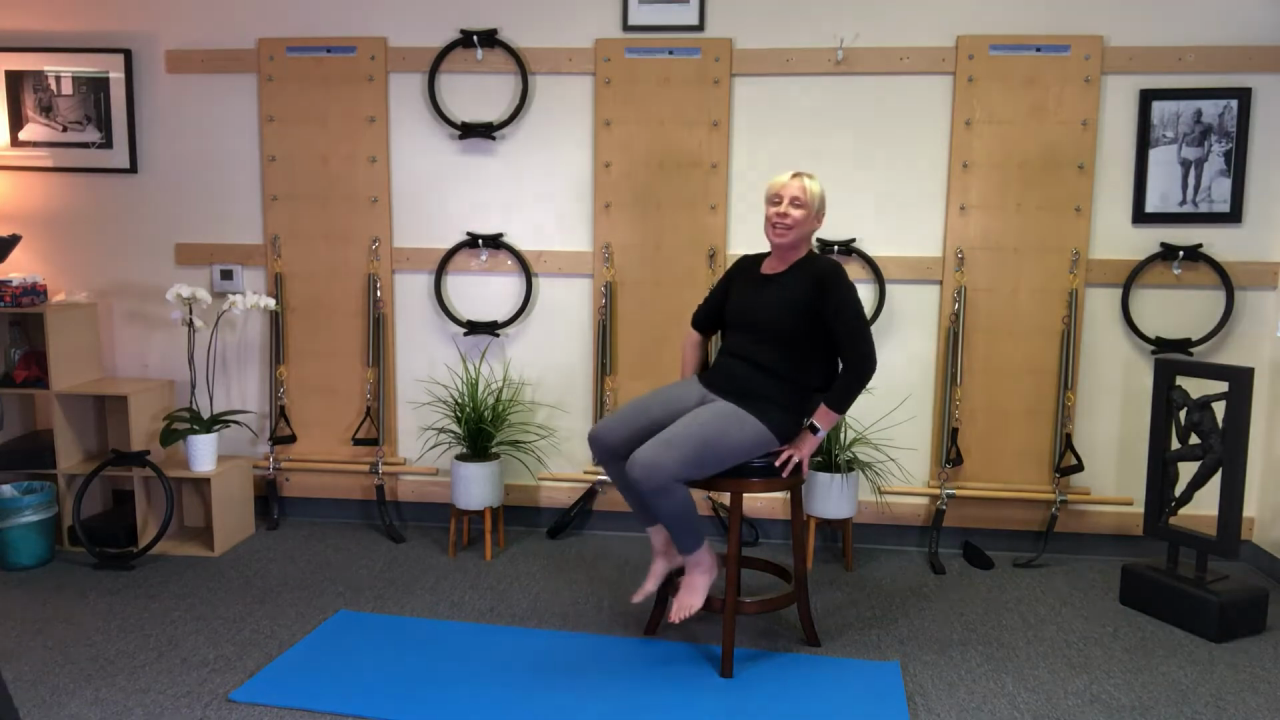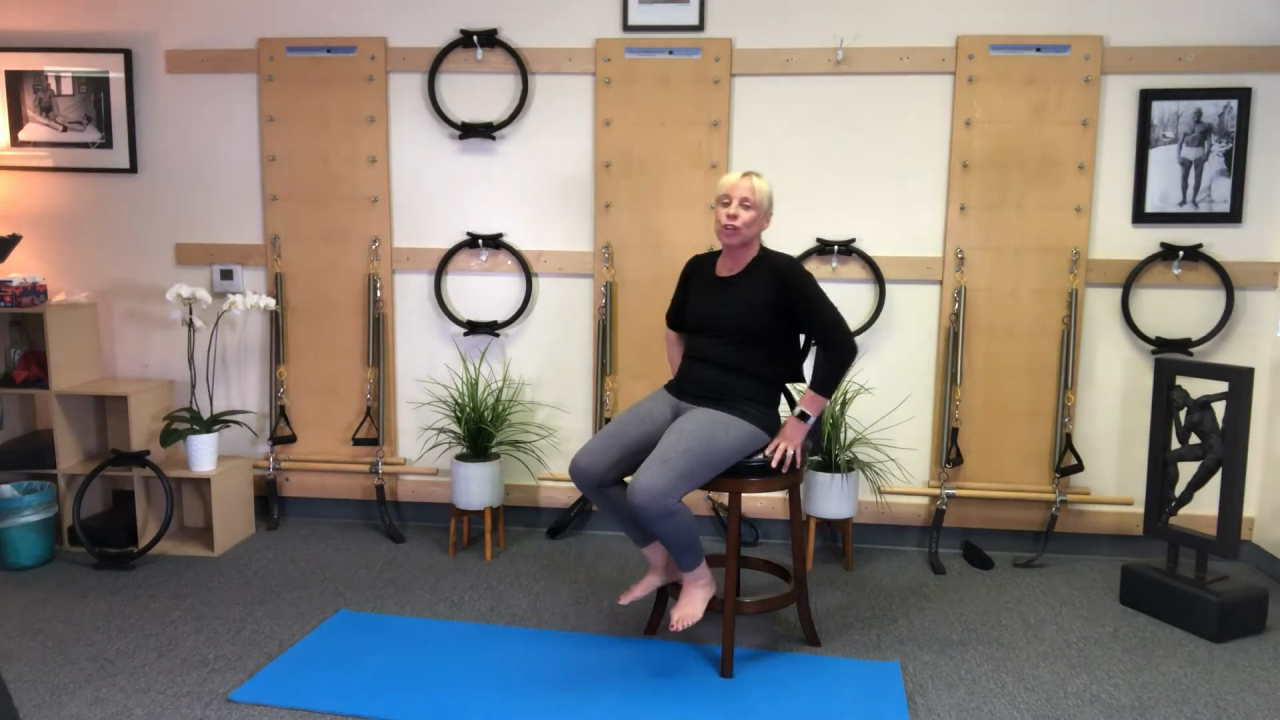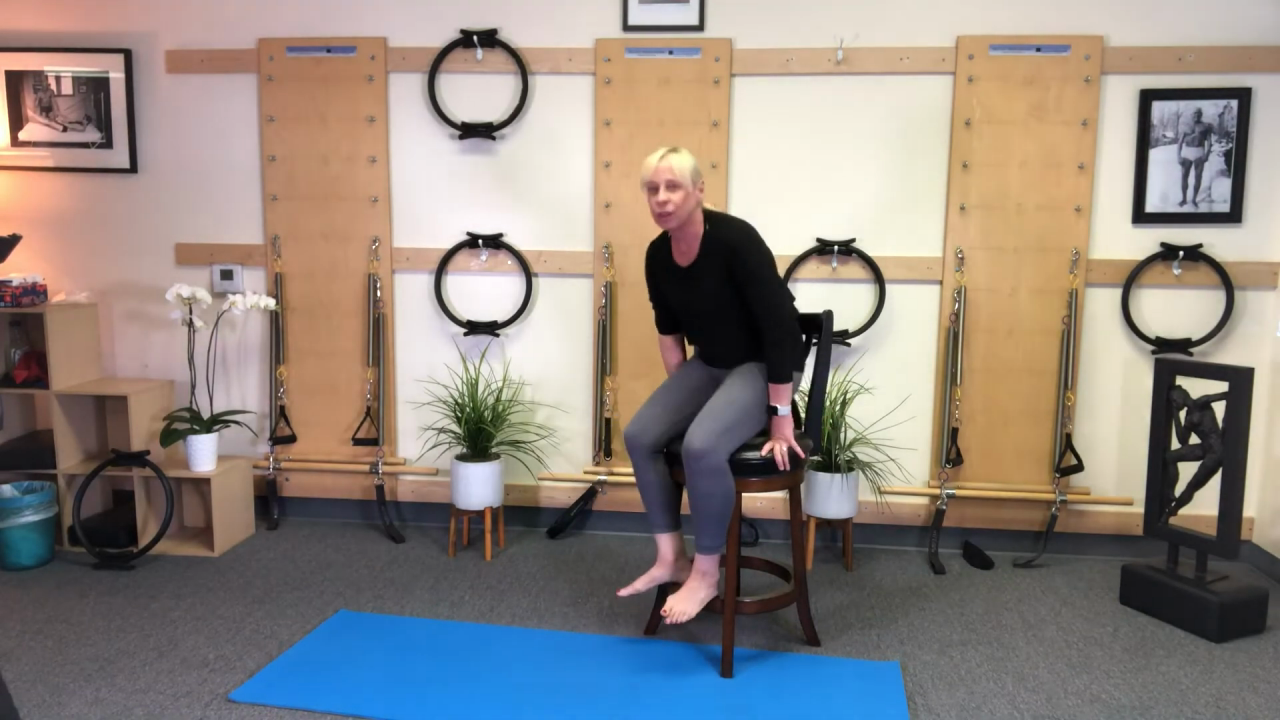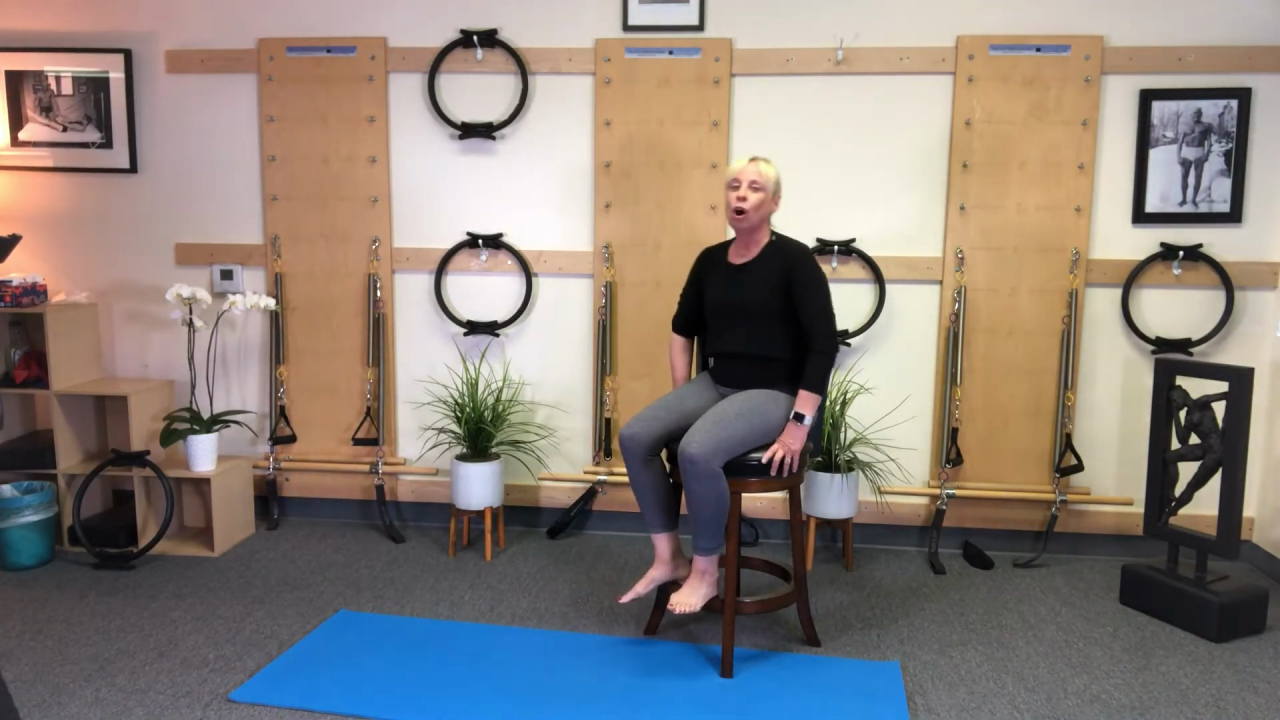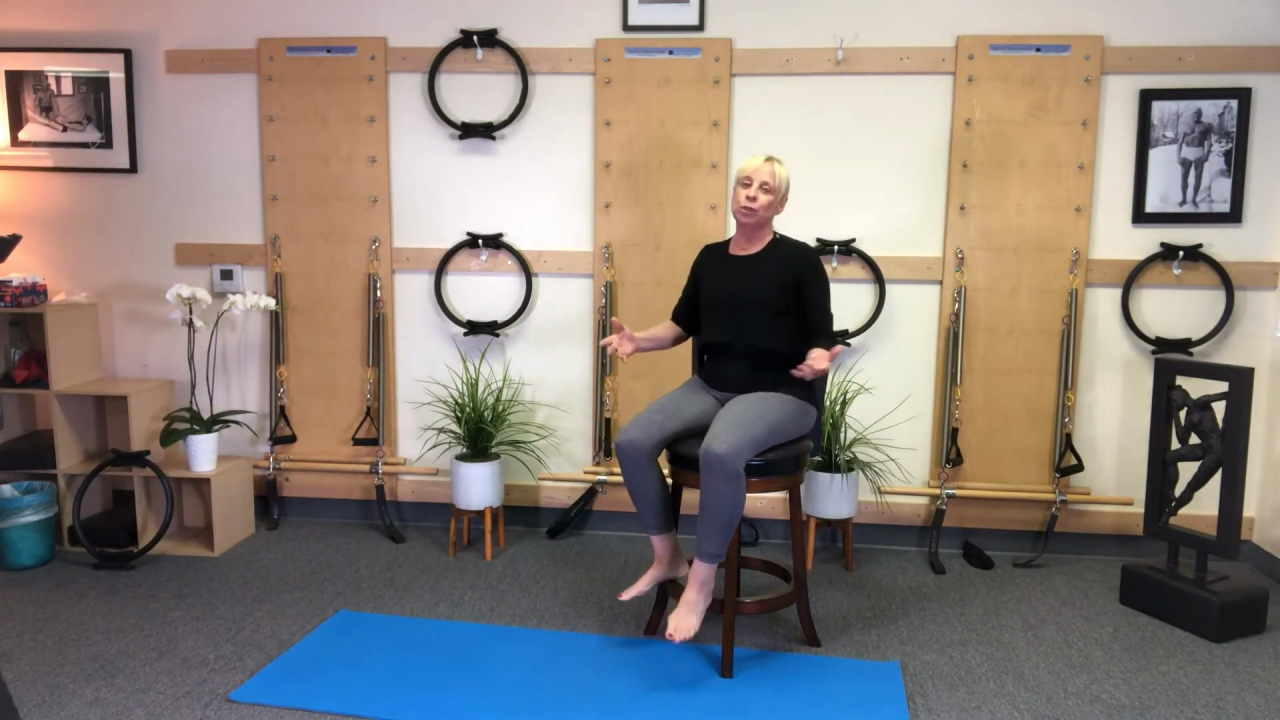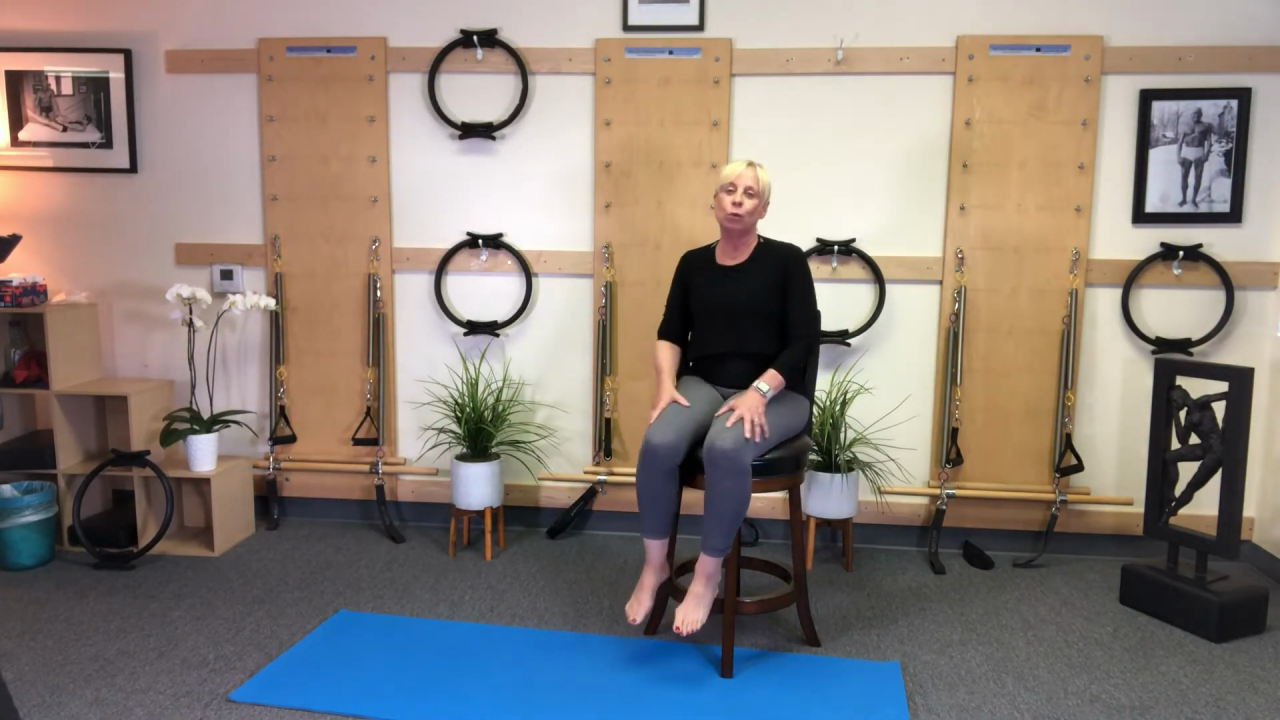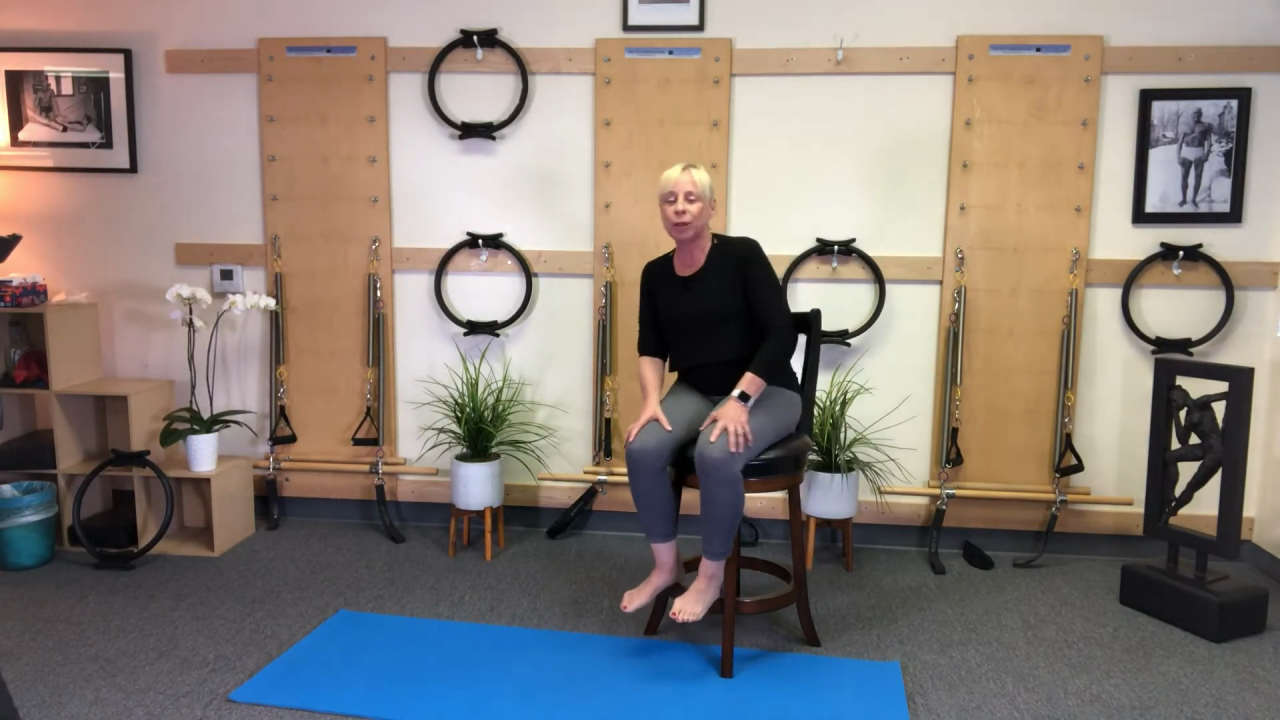
dt=0.7s
person 1, frame 1
left shoulder: (826, 276)
right shoulder: (745, 268)
left elbow: (861, 362)
right elbow: (699, 329)
left wrist: (813, 434)
right wrist: (685, 397)
left hip: (762, 413)
right hip: (709, 388)
left knee: (648, 467)
right knee: (605, 439)
left ankle: (701, 562)
right ankle: (665, 547)
person 1, frame 2
left shoulder: (782, 273)
right shoulder: (698, 268)
left elbow: (840, 346)
left wrist: (800, 422)
left hip: (739, 413)
right hip: (678, 397)
left knee: (648, 492)
right knee: (587, 470)
left ankle: (698, 578)
right ankle: (662, 563)
person 1, frame 3
left shoulder: (735, 238)
right shoulder: (657, 254)
left elbow: (781, 324)
right elbow: (668, 331)
left wrist: (780, 417)
right wrist: (678, 399)
left hip: (761, 366)
right hip: (709, 365)
left knee: (702, 446)
right knee: (640, 436)
left ankle: (706, 574)
right ankle: (671, 558)
person 1, frame 4
left shoulder: (794, 259)
right shoulder: (709, 260)
left elbow: (823, 345)
right elbow: (683, 331)
left wrist: (799, 423)
right wrist: (679, 405)
left hip: (776, 392)
right hip: (716, 383)
left knee: (697, 451)
right knee: (635, 436)
left ankle: (705, 572)
right ankle: (668, 559)
person 1, frame 5
left shoulder: (799, 259)
right shoulder: (710, 257)
left elbow: (823, 335)
right elbow: (683, 323)
left wrist: (818, 359)
right wrist: (639, 340)
left hip: (777, 393)
right hip: (709, 386)
left knee: (720, 452)
right knee: (631, 441)
left ankle: (701, 581)
right ankle: (667, 558)
person 1, frame 6
left shoulder: (786, 260)
right shoulder: (693, 263)
left elbow: (804, 341)
right elbow: (671, 333)
left wrist: (761, 389)
right wrist: (667, 384)
left hip: (772, 394)
right hip: (703, 384)
left knee: (725, 449)
right knee: (658, 444)
left ankle: (707, 574)
right ankle: (654, 565)
person 1, frame 7
left shoulder: (743, 255)
right shoulder: (655, 274)
left elbow: (781, 335)
right elbow: (652, 349)
left wrist: (739, 400)
right wrist: (652, 401)
left hip: (765, 390)
right hip: (696, 390)
left knee: (716, 454)
right knee: (642, 448)
left ankle: (712, 576)
right ankle: (666, 566)
